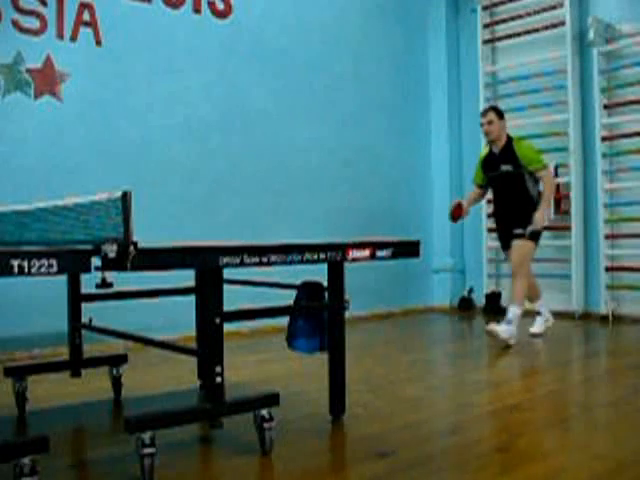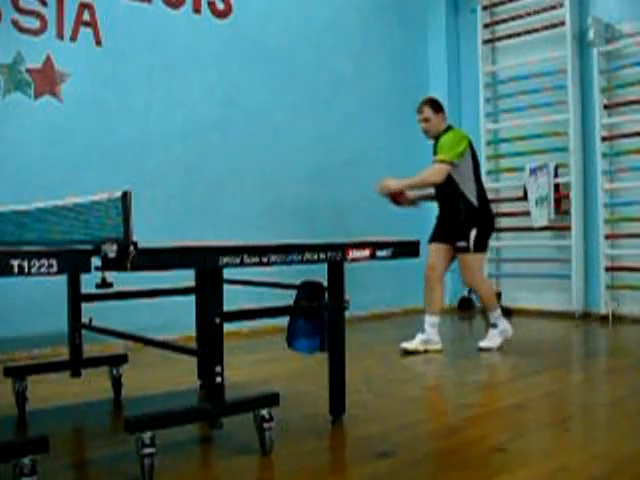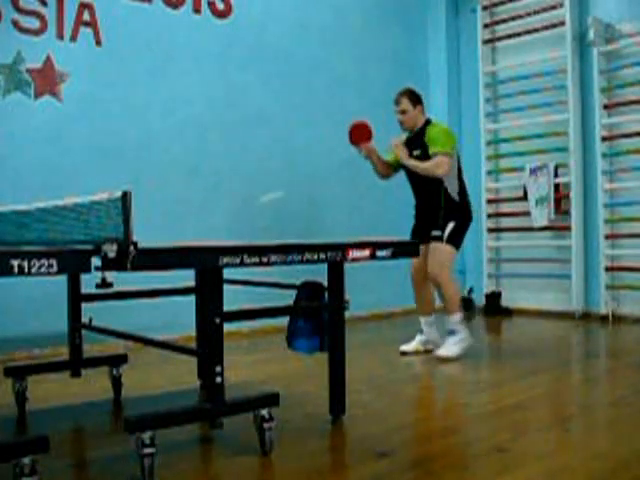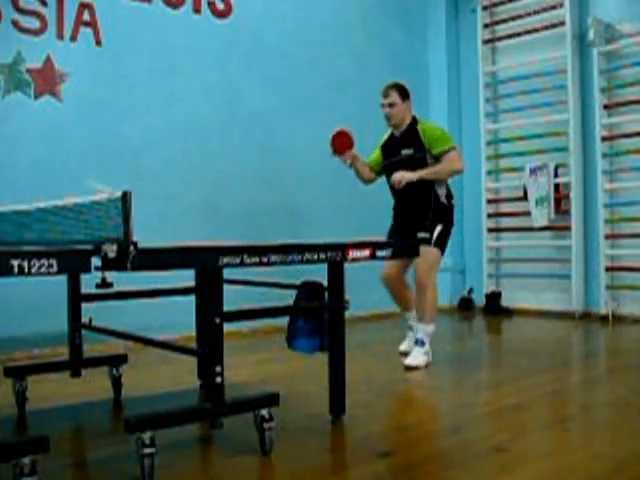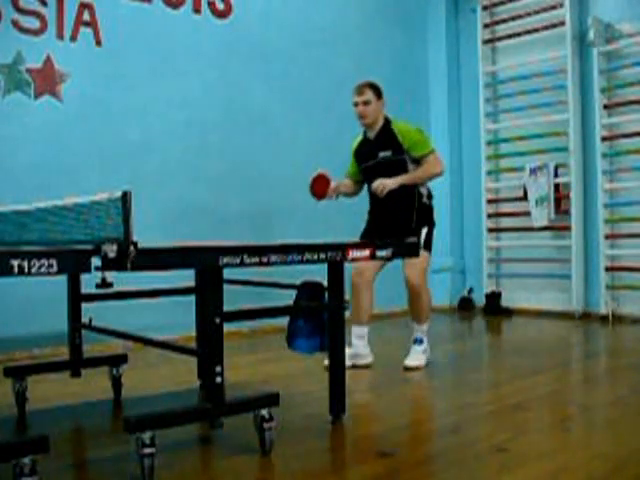
dt=1s
person 1, frame 1
left shoulder: (522, 148)
right shoulder: (485, 158)
left elbow: (547, 179)
right elbow: (479, 189)
left wrist: (542, 209)
right wrist: (466, 204)
left hip: (526, 219)
right hip: (504, 221)
left knee: (518, 267)
right knee: (520, 271)
left ankle: (509, 325)
right ankle: (542, 313)
person 1, frame 2
left shoulder: (453, 138)
right shoulder: (441, 144)
left elbow: (436, 176)
left wrist: (401, 184)
right wrist: (416, 196)
left hip: (471, 218)
right hip: (449, 218)
left knee: (472, 276)
right knee: (432, 271)
left ankle: (499, 325)
right ankle: (430, 335)
person 1, frame 3
left shoulder: (437, 132)
right shoulder: (407, 141)
left elbow: (440, 168)
right elbow: (385, 172)
left wrist: (407, 160)
right wrist: (372, 155)
left hip: (450, 213)
right hip: (425, 215)
left knee: (438, 272)
right knee: (418, 273)
left ankle: (459, 332)
right ankle: (428, 334)
person 1, frame 4
left shoulder: (429, 132)
right shoulder: (387, 141)
left elbow: (456, 163)
right elbow: (370, 175)
left wrist: (415, 174)
right wrist: (355, 161)
left hip: (434, 214)
right hip: (404, 216)
left knee: (423, 275)
right knee: (390, 274)
left ankle: (423, 344)
right ankle: (416, 326)
person 1, frame 5
left shoulder: (405, 133)
right shoulder: (359, 146)
left elbow: (436, 166)
right elbow: (355, 184)
left wrist: (397, 180)
right wrist: (338, 187)
left hip: (415, 217)
right hip: (380, 220)
left knee: (414, 279)
right knee: (360, 275)
left ankle: (420, 342)
right ankle: (359, 348)
